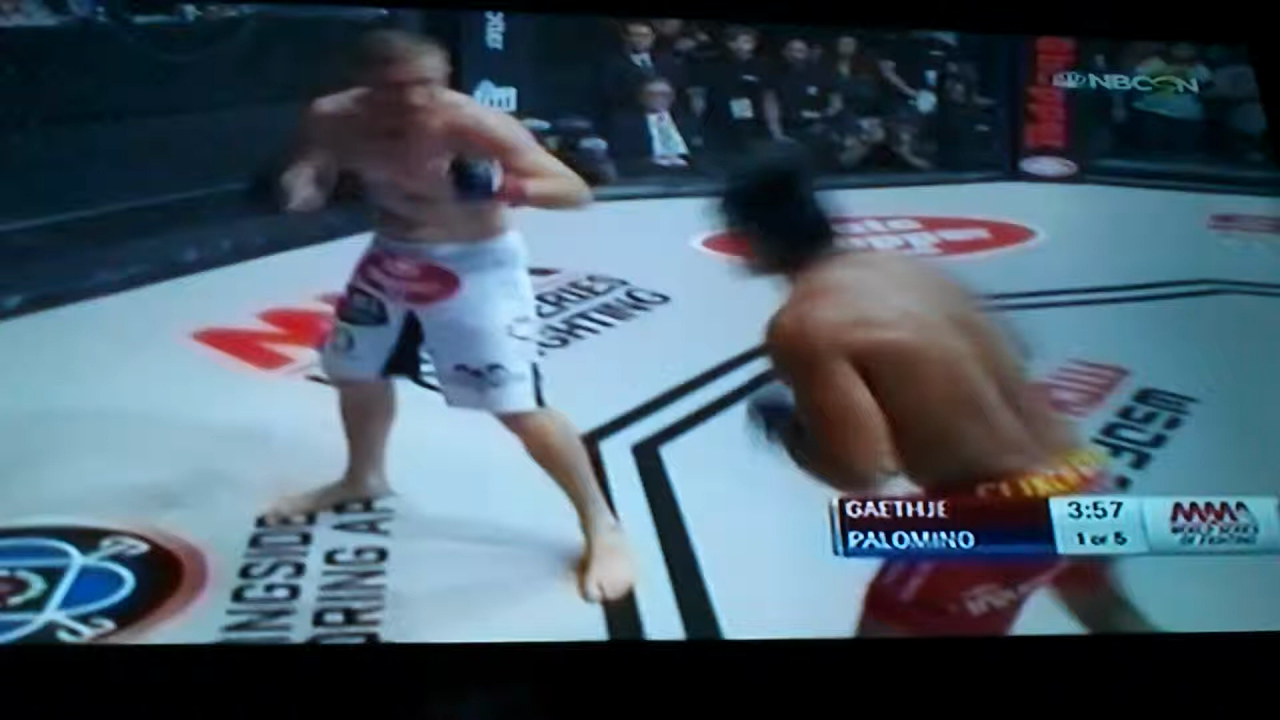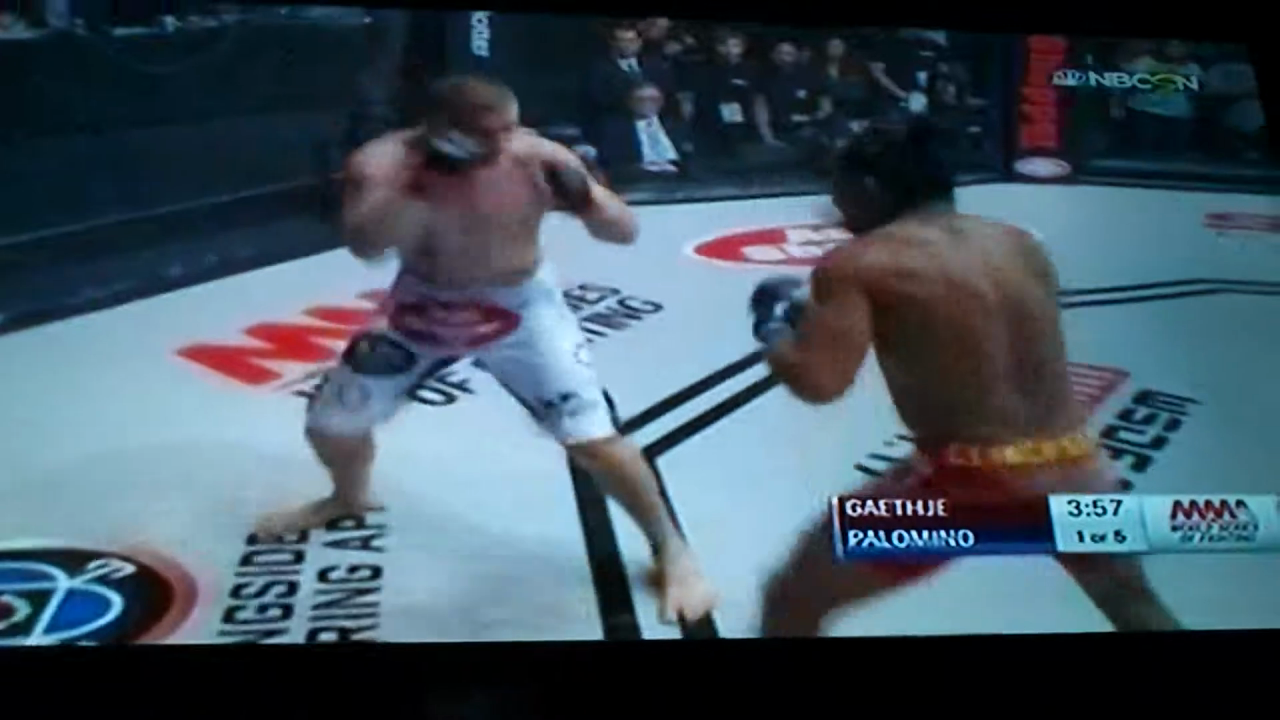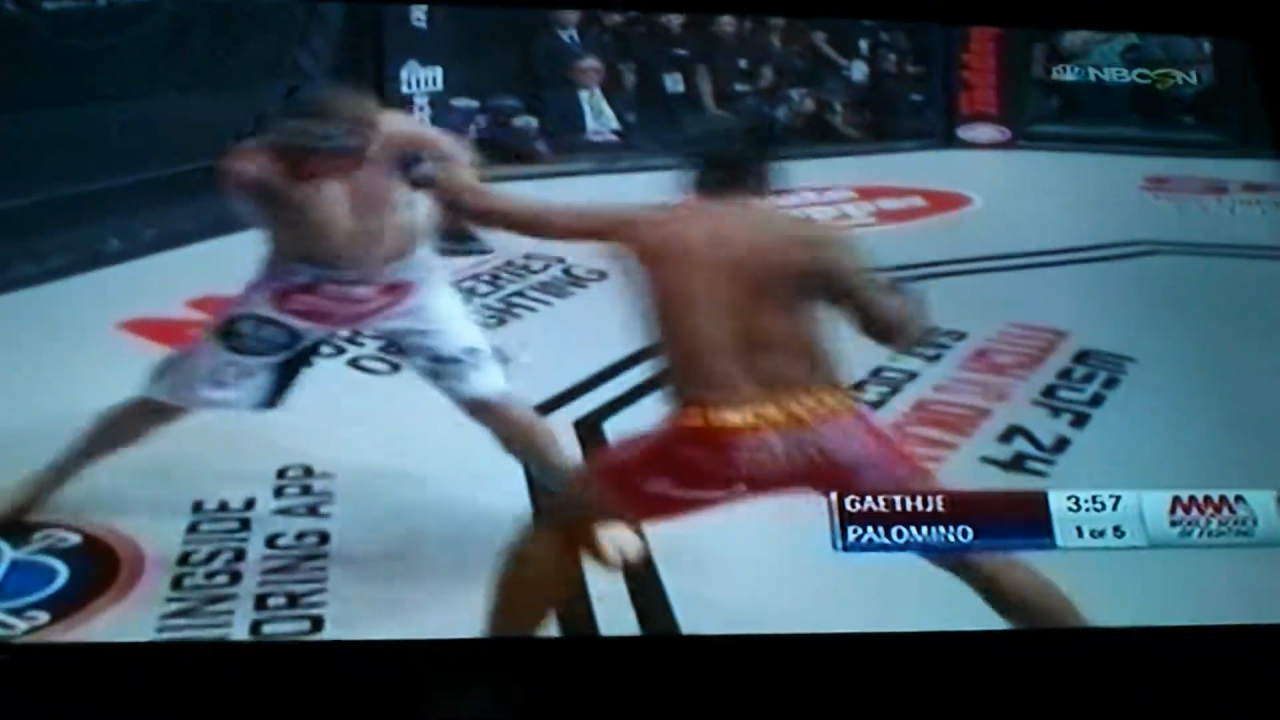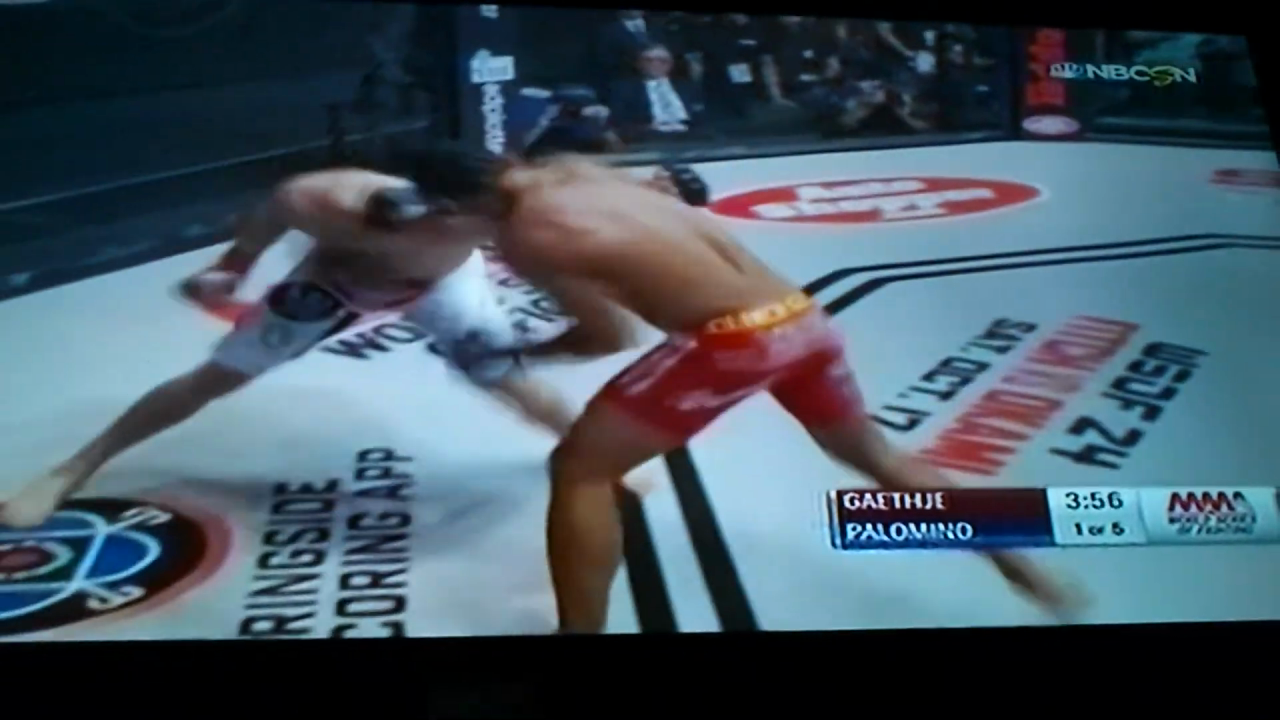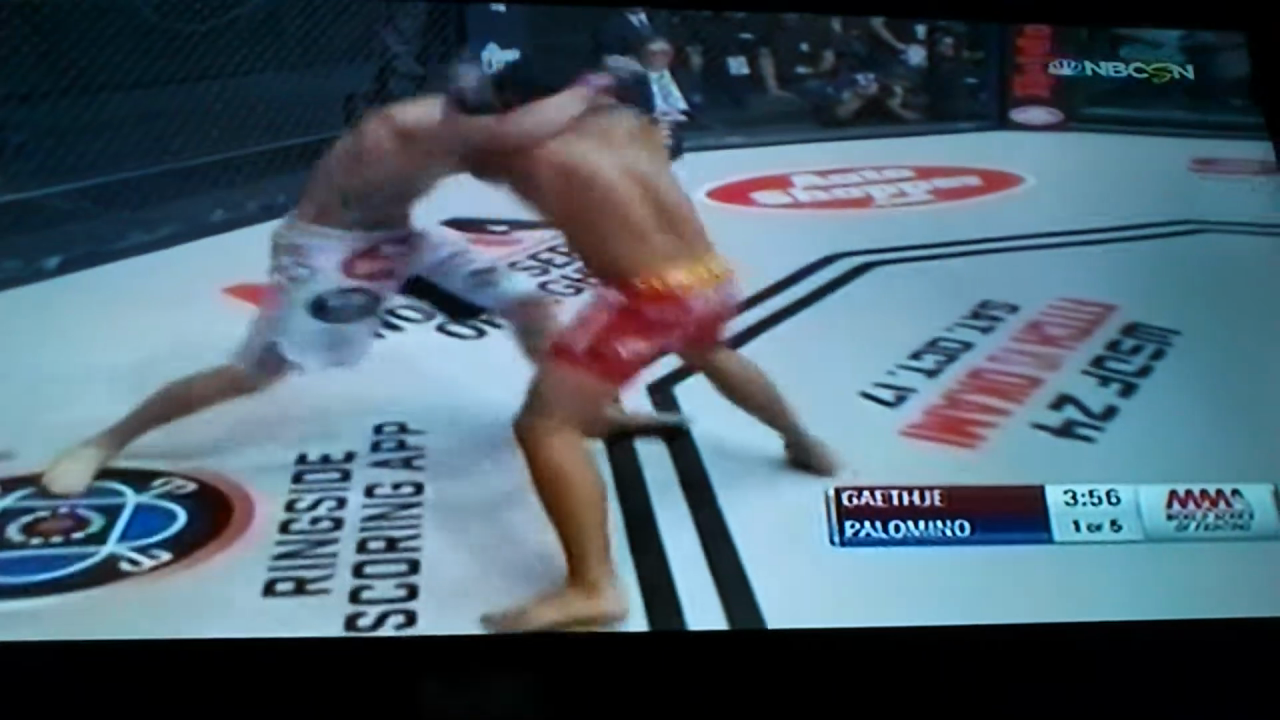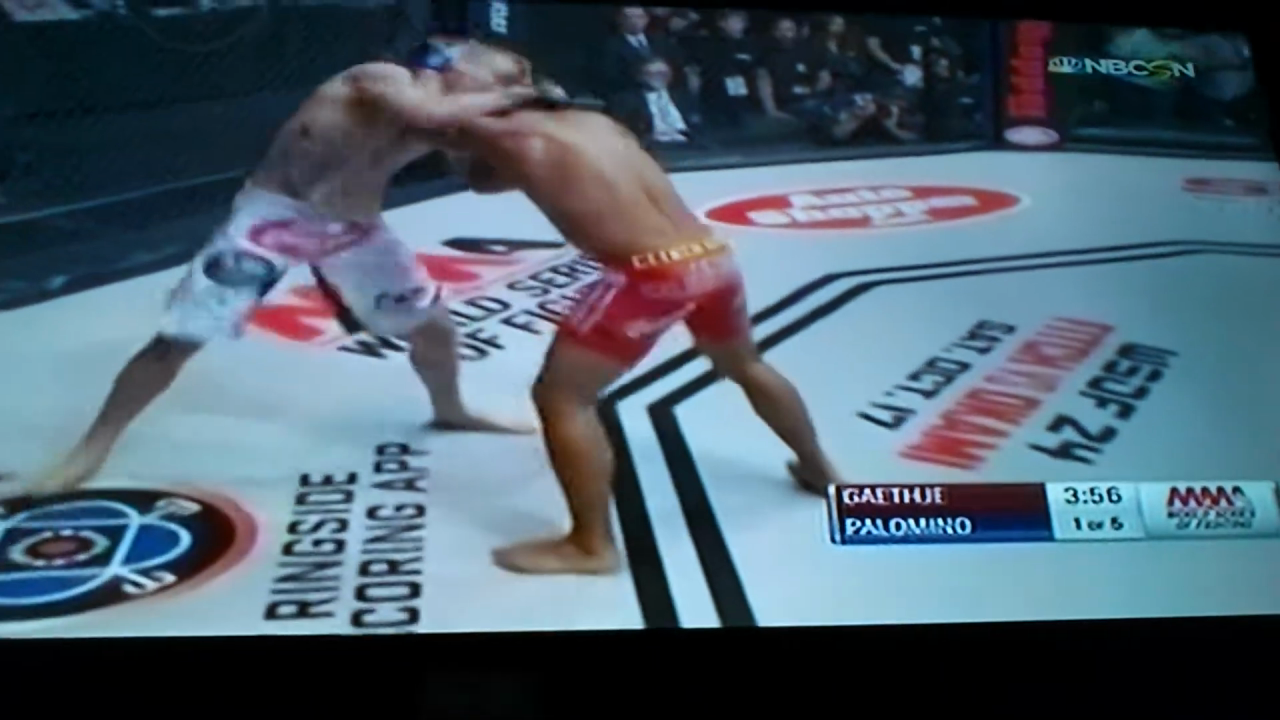
dt=0.3s
person 1, frame 1
left shoulder: (481, 128)
right shoulder: (334, 118)
left elbow: (579, 194)
right elbow: (308, 192)
left wrist: (510, 188)
right wrist: (295, 188)
left hip: (478, 265)
right hip: (391, 257)
left knee: (520, 410)
right knee: (356, 376)
left ankle: (602, 529)
right ankle: (363, 478)
person 1, frame 2
left shoulder: (539, 159)
right shoulder: (383, 161)
left elbow: (626, 231)
right elbow: (368, 246)
left wrist: (584, 196)
right wrist: (425, 184)
left hip: (518, 304)
right hip: (420, 304)
left knee: (593, 440)
right knee: (331, 425)
left ankle: (671, 552)
right ankle: (350, 497)
person 1, frame 3
left shoulder: (395, 133)
right shoulder: (255, 167)
left elbow: (461, 168)
right elbow: (332, 236)
right wrist: (319, 175)
left hip: (408, 283)
right hip: (300, 287)
left knee: (492, 400)
right knee: (166, 399)
person 1, frame 4
left shoulder: (482, 207)
right shoulder: (318, 200)
right elbow: (272, 211)
right wrist: (229, 270)
left hip: (442, 278)
right hip: (342, 271)
left knee: (511, 384)
right knee: (218, 376)
right ankle: (76, 468)
person 1, frame 5
left shoulder: (450, 119)
right shoulder: (418, 123)
right elbow: (520, 133)
right wrist: (589, 89)
left hip: (392, 237)
right hip: (328, 250)
left knee: (526, 306)
right knee: (256, 372)
right ankle: (103, 443)
person 1, frame 6
left shoulder: (423, 121)
right shoulder: (376, 80)
right elbow: (434, 111)
right wrist: (512, 93)
left hip: (353, 228)
right hip: (269, 220)
left knee: (433, 326)
right knee: (175, 340)
left ankle: (450, 413)
right ankle: (95, 444)
person 2, frame 1
left shoulder: (803, 326)
right shoulder: (914, 270)
left elbow: (863, 471)
left wrist: (786, 427)
right hip: (1083, 486)
right knee: (1108, 614)
person 2, frame 2
left shoulder: (854, 265)
right shoulder: (1019, 245)
left elbow: (817, 381)
left wrist: (773, 328)
left hip: (968, 483)
right hip: (1077, 471)
left knee: (793, 599)
right knee: (1130, 602)
person 2, frame 3
left shoulder: (651, 226)
right shoulder: (807, 239)
left elbow: (504, 212)
right elbow: (901, 331)
left wrist: (454, 187)
right wrist: (905, 303)
left hip: (717, 445)
right hip: (828, 433)
left knee: (560, 522)
right knee: (976, 549)
person 2, frame 4
left shoulder: (529, 239)
right shoulder: (567, 170)
left hip: (729, 344)
right hip: (801, 320)
left knee: (579, 471)
right knee: (866, 450)
right ankle: (1015, 562)
person 2, frame 5
left shoulder: (527, 155)
right shoulder: (625, 120)
left hip: (651, 297)
right hip: (714, 279)
left knee: (545, 426)
right knee: (711, 354)
left ankle: (593, 588)
right ankle: (805, 446)
person 2, frame 6
left shoulder: (513, 136)
right shoulder: (596, 122)
left hip: (650, 275)
right hip: (713, 259)
left knee: (560, 400)
right knee: (743, 364)
right ankle: (816, 466)
